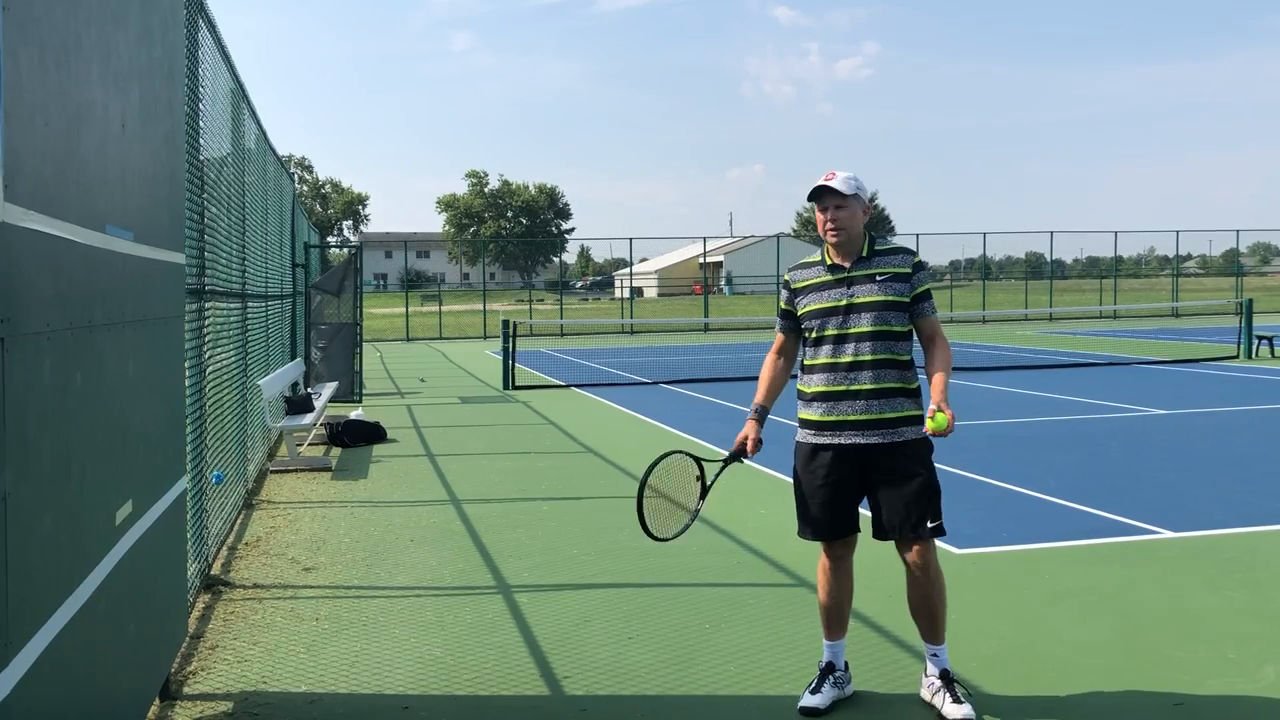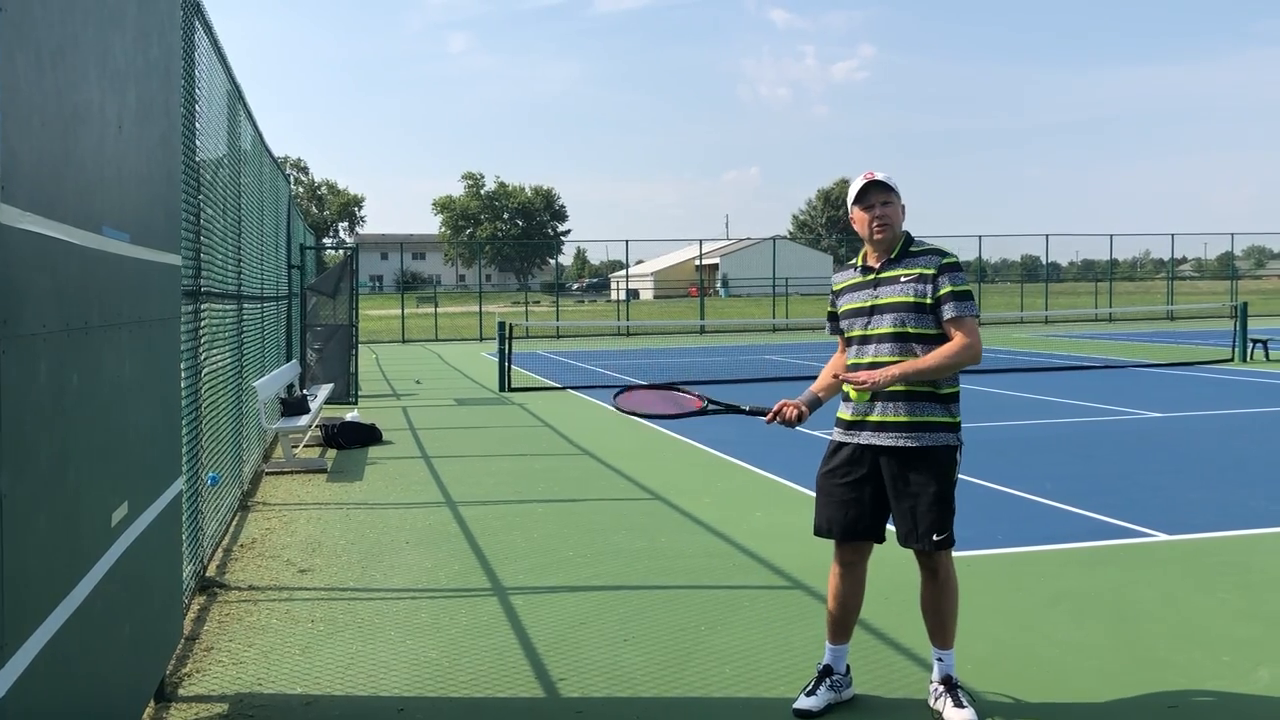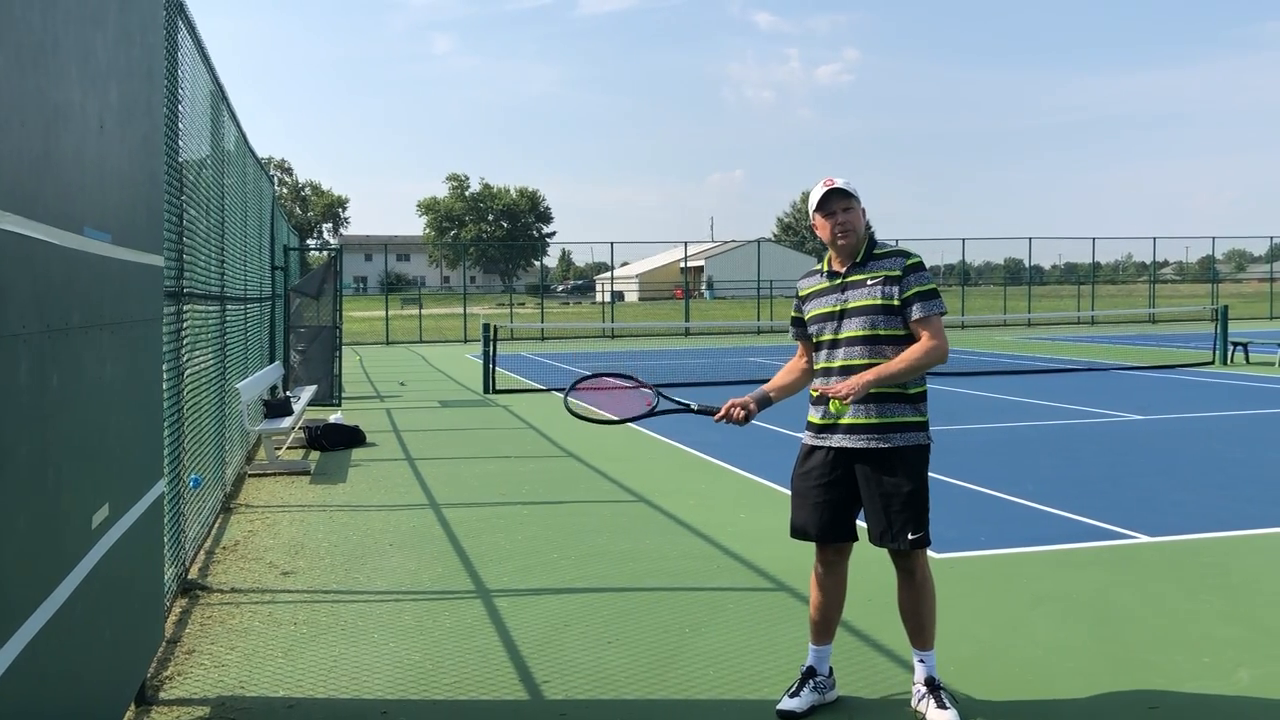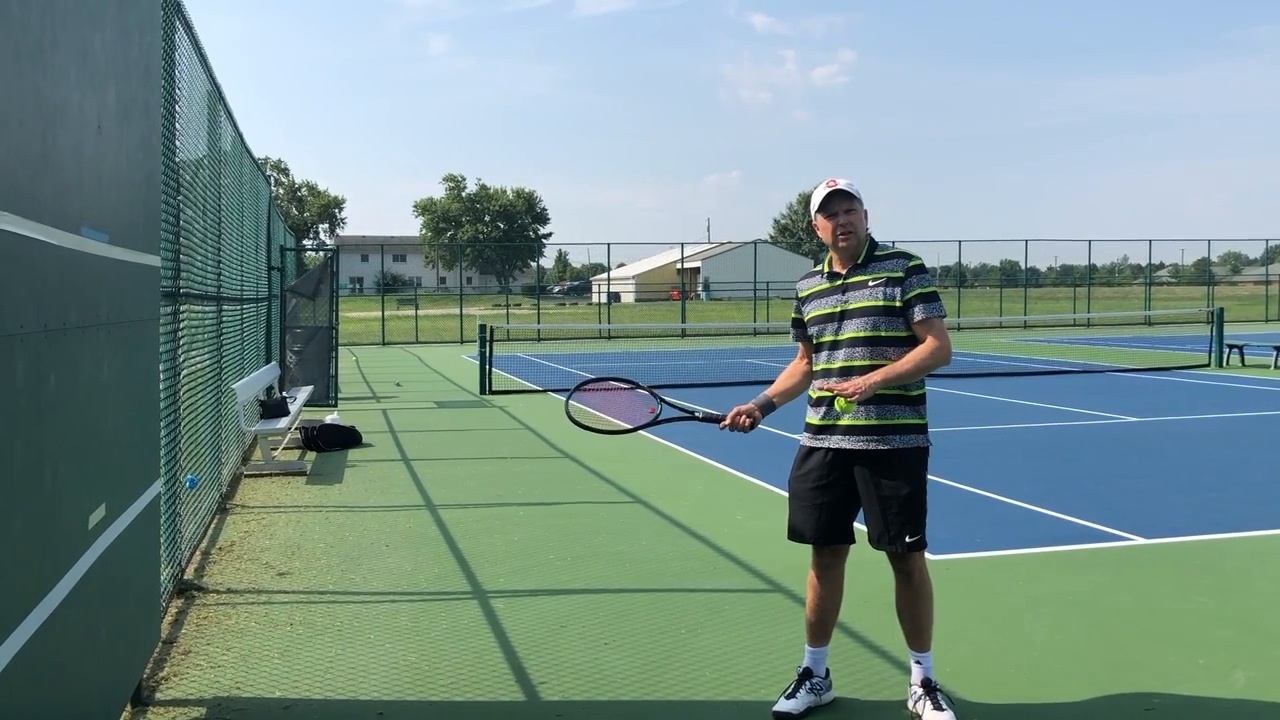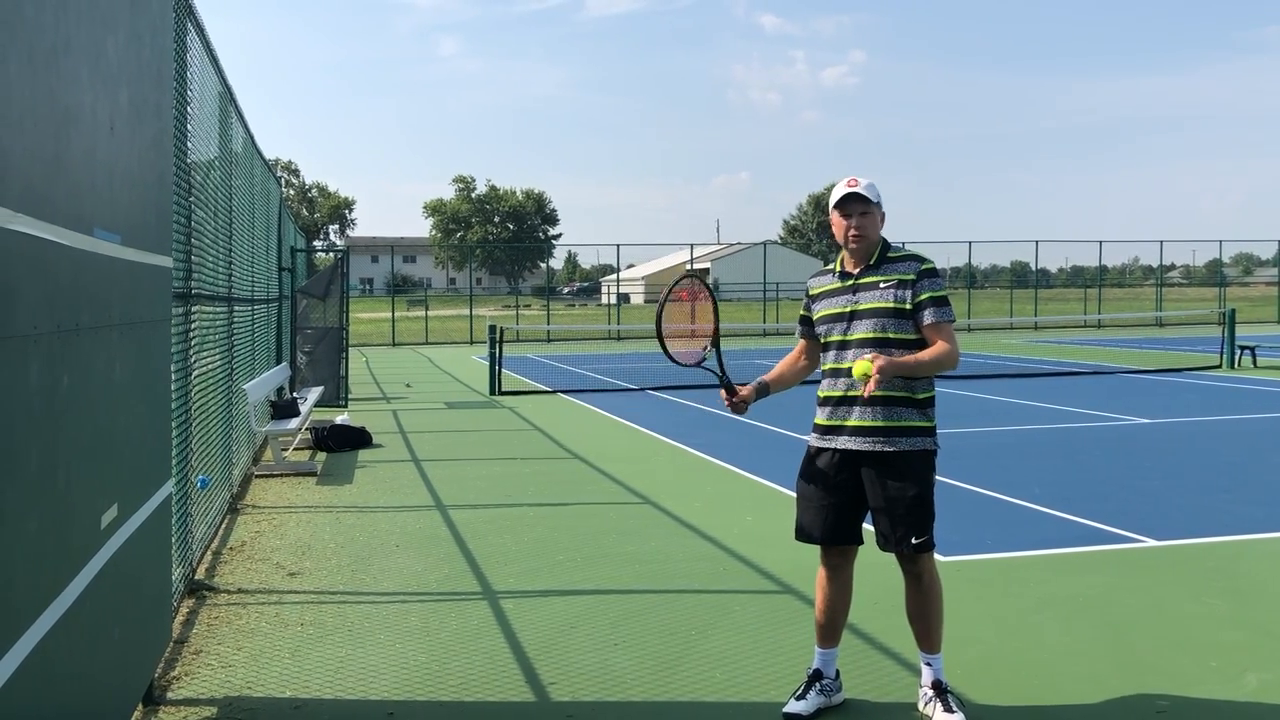
dt=1s
person 1, frame 1
left shoulder: (904, 264)
right shoulder: (798, 277)
left elbow: (934, 338)
right elbow: (781, 353)
left wrist: (938, 393)
right wrist: (756, 416)
left hip: (899, 436)
right hip: (824, 439)
left knee: (919, 552)
right knee: (834, 549)
left ankle: (937, 672)
right ankle: (833, 668)
person 1, frame 2
left shoulder: (939, 266)
right shoulder: (843, 279)
left elbow: (969, 346)
left wrist: (892, 373)
right wrist: (808, 400)
left hip: (924, 441)
right hip: (854, 439)
left knee: (934, 555)
right knee: (847, 551)
right ankle: (835, 671)
person 1, frame 3
left shoulder: (904, 267)
right shoulder: (808, 285)
left elbow: (935, 347)
left wrist: (865, 380)
right wrist: (758, 398)
left hip: (895, 441)
right hip: (826, 443)
left knee: (909, 555)
right knee: (828, 552)
right ankle: (818, 673)
person 1, frame 4
left shoulder: (904, 268)
right shoulder: (807, 286)
left elbow: (938, 348)
left wrist: (871, 381)
right wrist: (760, 405)
left hip: (894, 443)
right hip: (823, 444)
left knee: (907, 558)
right knee: (825, 554)
right ankle: (814, 674)
person 1, frame 5
left shoulder: (917, 272)
right shoulder: (819, 284)
left elbow: (948, 353)
right elbow: (805, 356)
left wrist: (895, 364)
right wrist: (757, 388)
left hip: (902, 445)
right hip: (831, 445)
left knee: (916, 559)
right knee: (833, 555)
right ankle: (824, 675)
